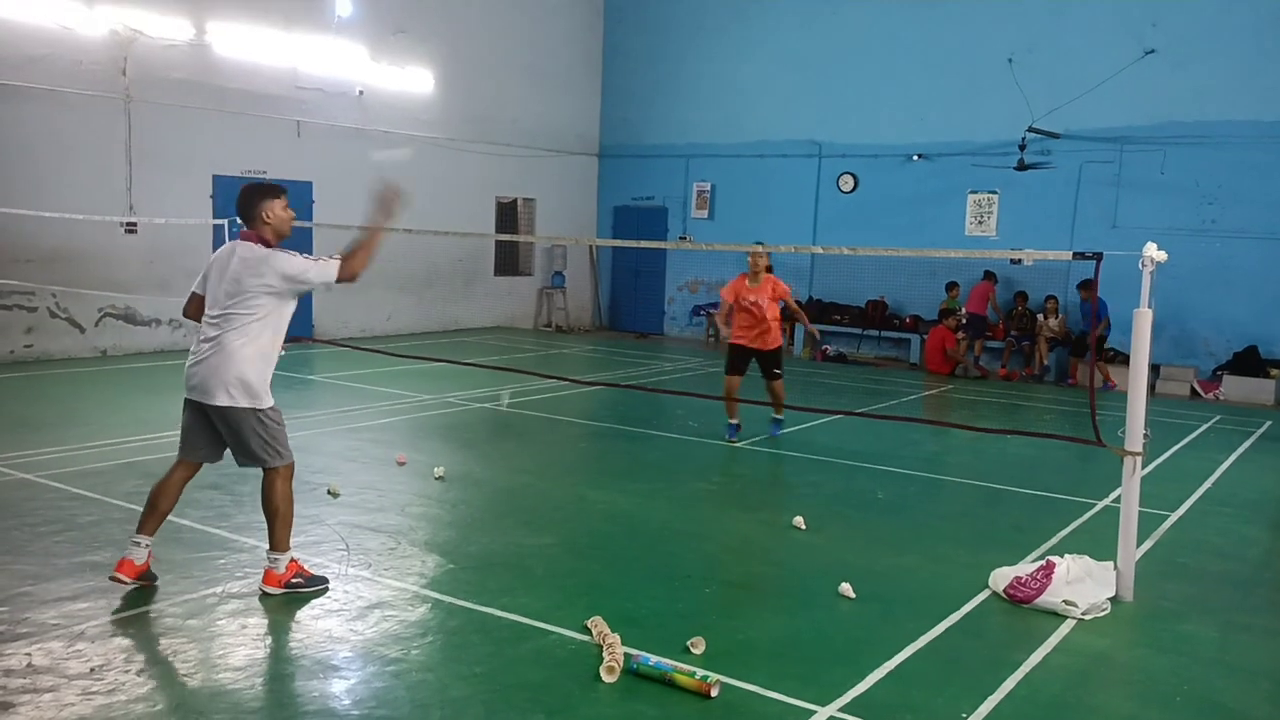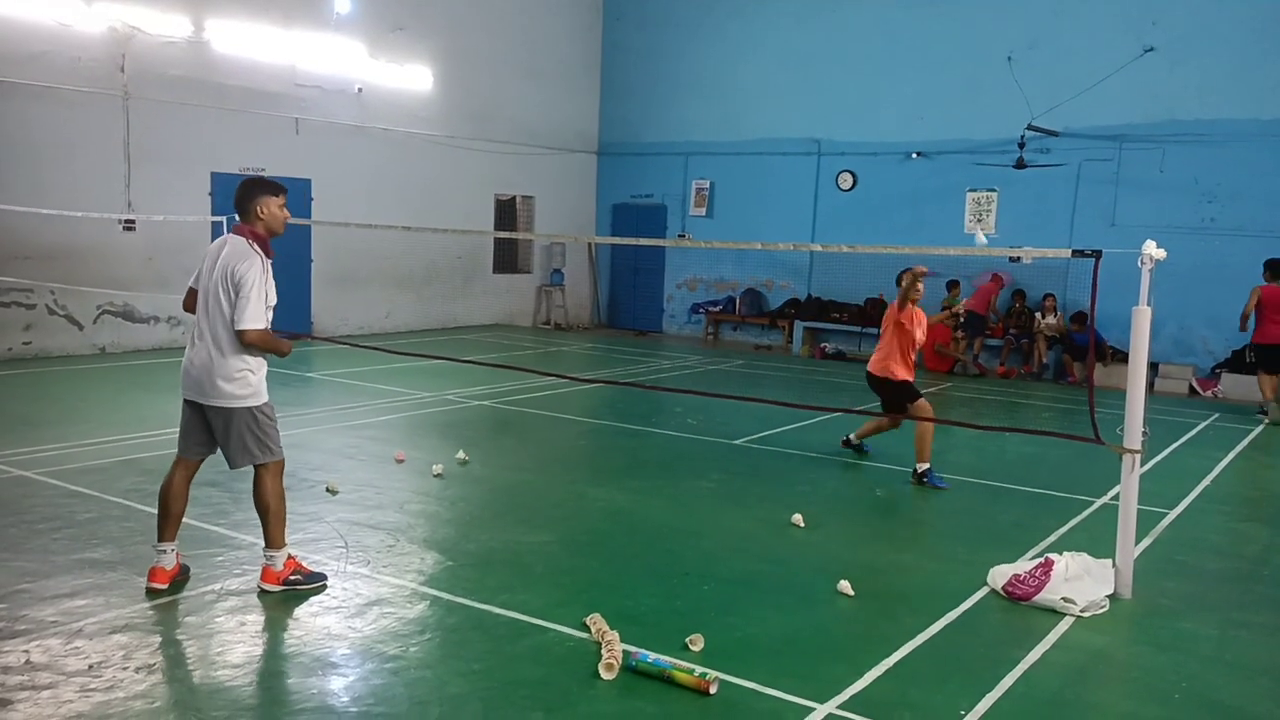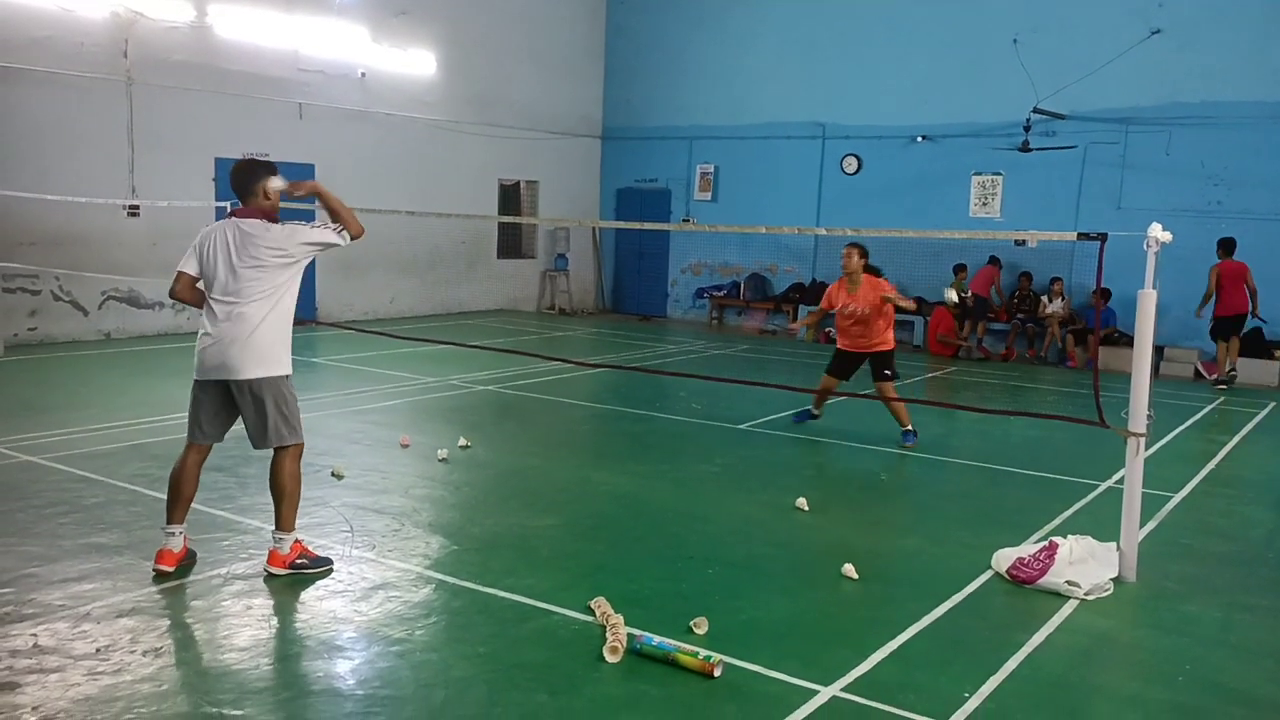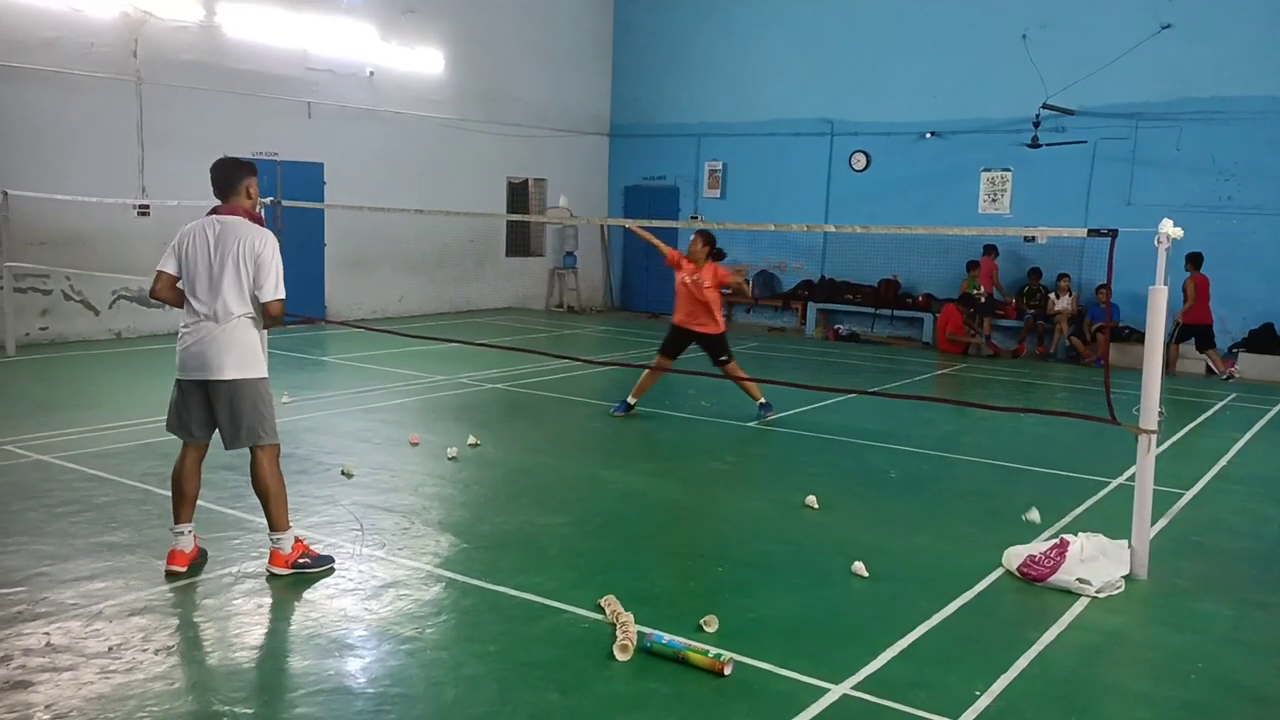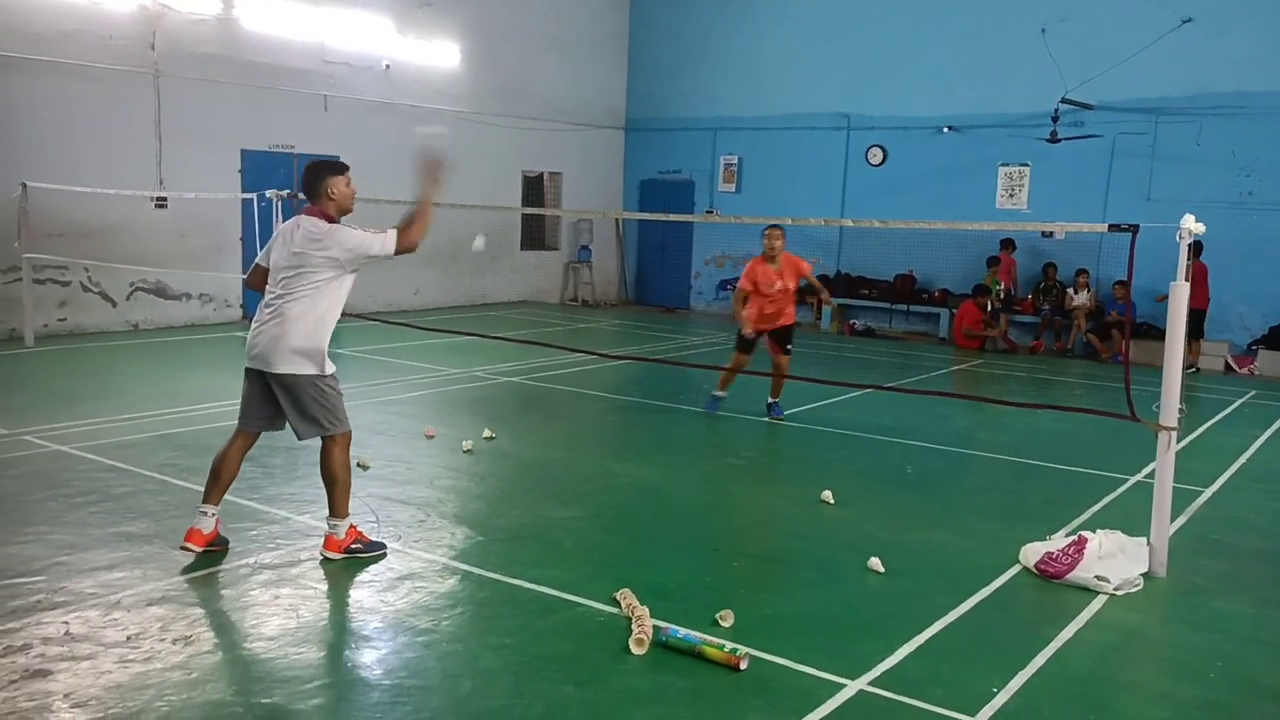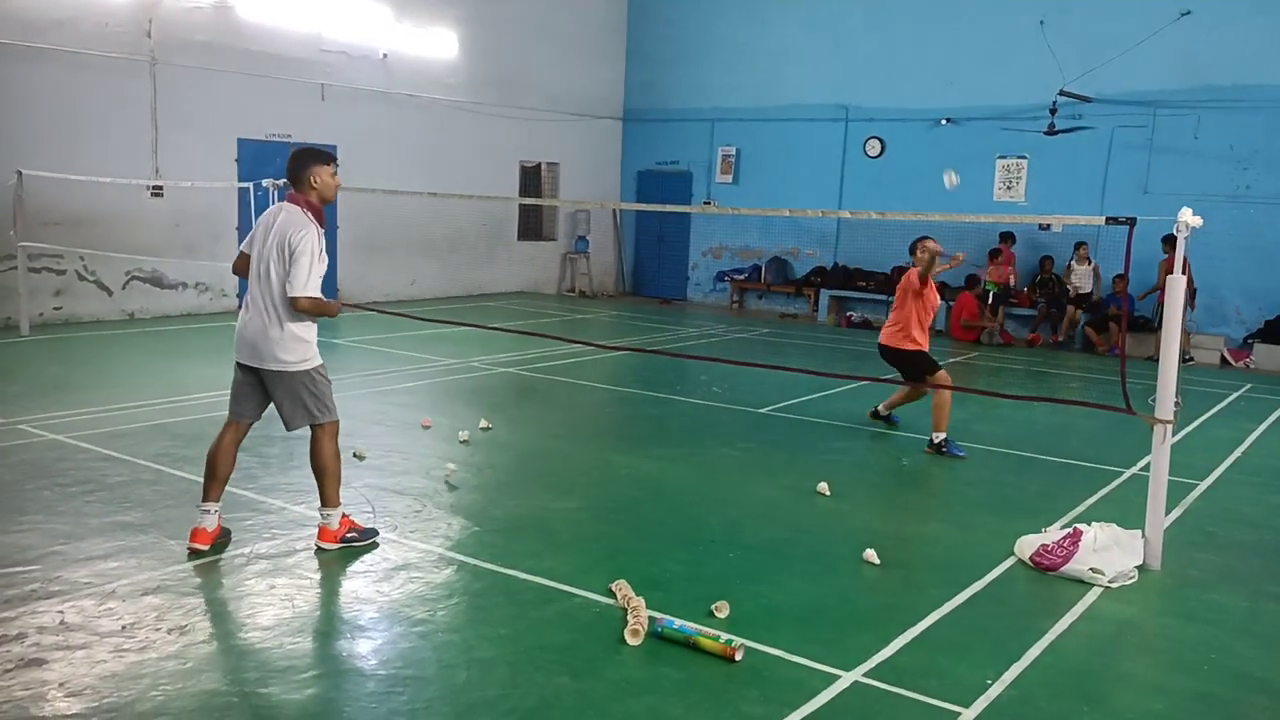
dt=0.7s
person 1, frame 1
left shoulder: (222, 255)
right shoulder: (280, 264)
left elbow: (192, 310)
right elbow: (350, 269)
right wrist: (381, 217)
left hip: (200, 380)
right hip: (240, 388)
left knee: (185, 465)
right knee: (279, 469)
left ankle: (134, 557)
right ankle: (279, 569)
person 1, frame 2
left shoulder: (219, 247)
right shoulder: (253, 262)
left elbow: (190, 303)
right elbow: (251, 335)
right wrist: (282, 346)
left hip: (198, 377)
right hip: (236, 384)
left knee: (185, 464)
right knee: (270, 466)
left ankle: (164, 563)
right ankle: (277, 566)
person 1, frame 3
left shoulder: (211, 234)
right shoulder: (285, 237)
left elbow: (179, 290)
right elbow: (353, 230)
right wrist: (318, 191)
left hip: (212, 358)
right hip: (259, 364)
left knee: (196, 447)
right knee: (289, 448)
left ankle: (171, 546)
right ankle: (284, 549)
person 1, frame 4
left shoulder: (189, 234)
right shoulder: (260, 238)
left elbow: (160, 290)
right elbow: (273, 309)
right wrist: (257, 319)
left hip: (194, 357)
right hip: (238, 360)
left knee: (192, 447)
right knee: (265, 449)
left ankle: (182, 546)
right ankle: (284, 548)
person 1, frame 5
left shoulder: (287, 230)
right shoulder: (340, 239)
left elbow: (255, 280)
right elbow: (407, 241)
right wrist: (429, 187)
left hip: (261, 349)
right hip: (299, 356)
left knee: (244, 435)
right knee: (337, 438)
left ankle: (202, 526)
right ankle: (339, 535)
person 1, frame 6
left shoulder: (271, 215)
right shoulder: (306, 231)
left elbow: (240, 267)
right elbow: (302, 302)
right wrist: (332, 307)
left hip: (251, 342)
right hip: (289, 349)
left knee: (235, 427)
right knee: (325, 427)
left ankle: (206, 524)
right ankle: (332, 525)
person 2, frame 1
left shoulder: (776, 285)
right shoulder: (735, 284)
left elbow: (794, 309)
right elbow: (721, 312)
left wrist: (808, 326)
right wrist: (722, 327)
left hip: (769, 342)
right hip: (740, 340)
left knee: (774, 386)
right knee: (731, 384)
left ankle: (778, 416)
right ankle: (733, 423)
person 2, frame 2
left shoulder: (918, 312)
right shoulder: (899, 308)
left elbow: (924, 324)
right elbow: (903, 296)
left wrist: (951, 312)
right wrist: (912, 277)
left hip: (897, 373)
right hip: (887, 374)
left knee: (894, 420)
right knee: (925, 413)
left ankle: (852, 440)
right ankle: (922, 471)
person 2, frame 3
left shoulder: (877, 286)
right shoulder: (835, 289)
left elbow: (911, 306)
right elbow: (818, 314)
left wrist: (902, 303)
right wrist: (800, 324)
left hip: (879, 346)
right hip: (848, 345)
left knee: (885, 393)
right knee: (827, 386)
left ankle: (908, 429)
right ankle: (814, 411)
person 2, frame 4
left shoulder: (717, 272)
right shoulder: (681, 261)
left elbow: (744, 292)
right elbow: (656, 242)
left wrist: (739, 283)
right wrist: (631, 226)
left hip: (711, 329)
right hip: (682, 325)
left knee: (732, 371)
right knee: (659, 365)
left ankle: (762, 404)
right ankle: (630, 402)
person 2, frame 5
left shoulder: (794, 263)
right shoulder: (753, 267)
left elbow: (813, 281)
right elbow: (739, 299)
left wrist: (823, 293)
right wrist: (744, 325)
left hip: (782, 321)
right hip: (752, 320)
left knee: (781, 366)
right knee: (738, 363)
left ankle: (773, 401)
right ankle: (719, 393)
person 2, frame 6
left shoulder: (925, 278)
right shoulder: (914, 276)
right elbow: (924, 273)
right wrist: (932, 254)
left hip: (908, 344)
right hip: (901, 345)
left knee: (920, 388)
right knee: (943, 383)
left ankle: (881, 411)
right ankle: (938, 441)
